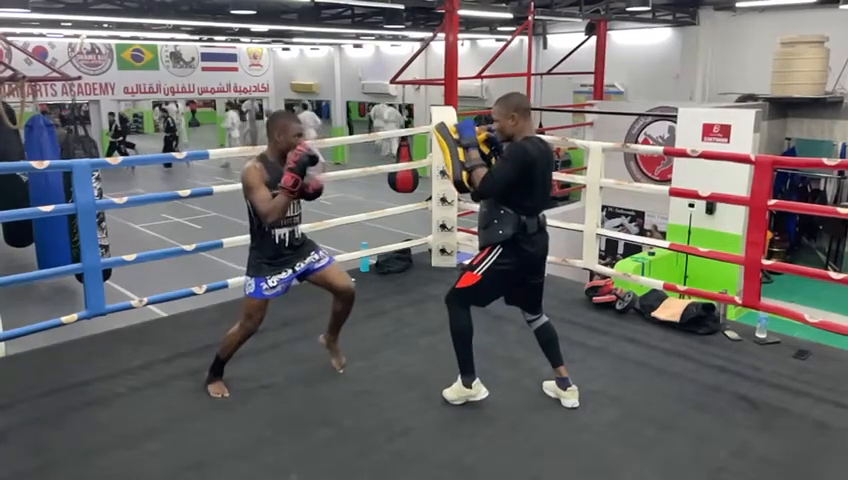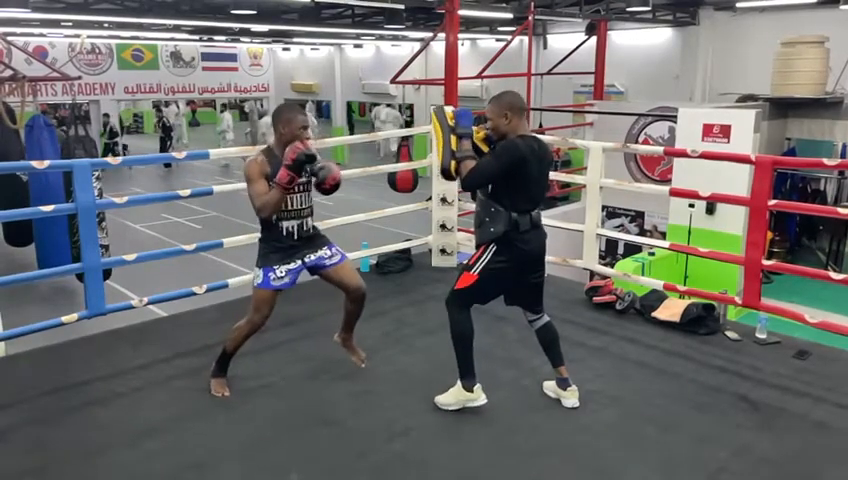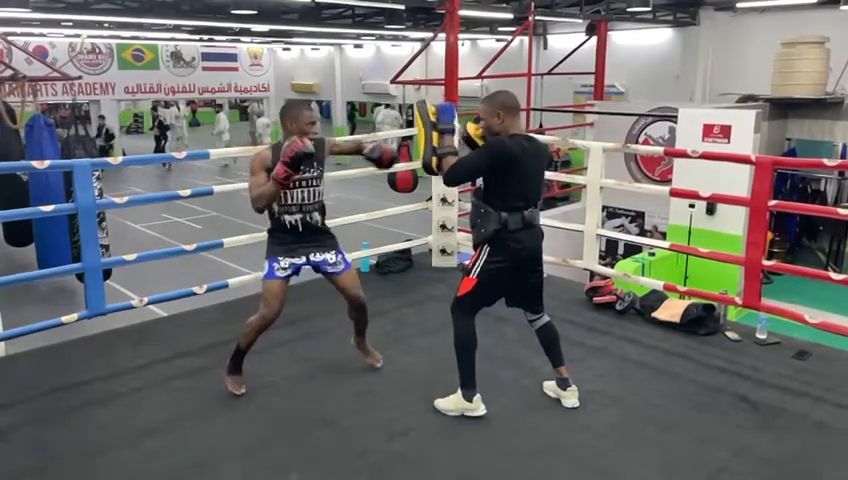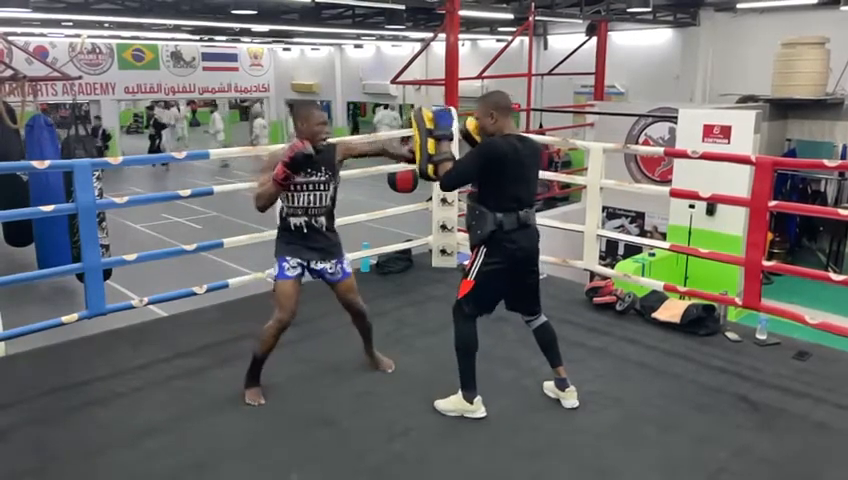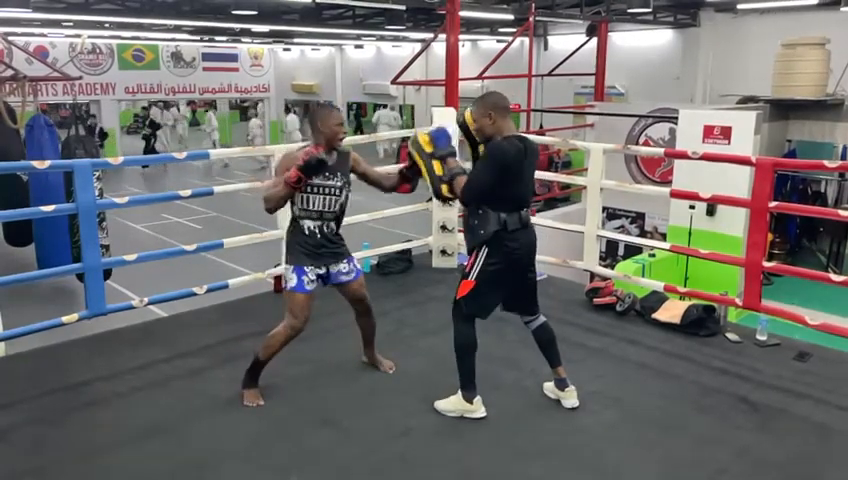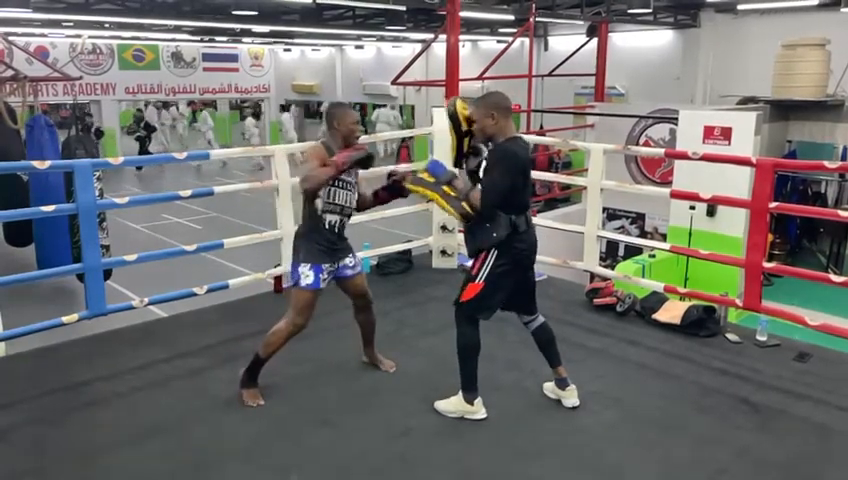
dt=0.5s
person 1, frame 1
left shoulder: (520, 152)
right shoulder: (541, 149)
left elbow: (484, 188)
left wrist: (471, 147)
left hip: (510, 245)
right hip: (533, 241)
left knee: (457, 300)
right knee: (533, 312)
left ankle: (468, 383)
right ankle: (564, 384)
person 1, frame 2
left shoulder: (511, 149)
right shoulder: (540, 149)
left elbow: (470, 180)
left wrist: (465, 138)
right wrist: (490, 145)
left hip: (506, 244)
right hip: (531, 239)
left knee: (457, 302)
right knee: (534, 311)
left ankle: (468, 387)
right ankle: (564, 385)
person 1, frame 3
left shoulder: (499, 148)
right shoulder: (538, 149)
left elbow: (452, 176)
left wrist: (446, 133)
left hip: (502, 243)
right hip: (530, 238)
left knee: (462, 310)
right knee: (535, 311)
left ankle: (469, 397)
right ankle: (565, 384)
person 1, frame 4
left shoulder: (492, 149)
right shoulder: (532, 148)
left elbow: (448, 181)
left wrist: (444, 139)
left hip: (498, 245)
right hip: (526, 238)
left knee: (464, 312)
right knee: (532, 311)
left ankle: (469, 398)
right ankle: (564, 385)
person 1, frame 5
left shoulder: (499, 151)
right shoulder: (526, 147)
left elbow: (468, 194)
left wrist: (447, 155)
right wrist: (478, 146)
left hip: (498, 244)
right hip: (522, 238)
left knee: (463, 313)
right knee: (530, 312)
left ankle: (469, 399)
right ankle: (564, 385)
person 1, frame 6
left shoulder: (507, 154)
right shoulder: (512, 147)
left elbow: (486, 203)
right elbow: (486, 185)
left wrist: (449, 178)
right wrist: (466, 164)
left hip: (502, 247)
right hip: (518, 242)
left knee: (466, 314)
right knee: (528, 311)
left ankle: (470, 400)
right ankle: (564, 385)
person 2, frame 1
left shoulder: (290, 161)
right shoulder: (254, 171)
right elbow: (269, 216)
left wrist: (310, 187)
right wrist: (293, 176)
left hip: (300, 247)
right hip: (267, 259)
left knee: (346, 290)
right knee: (249, 325)
left ankle: (331, 339)
right ankle: (214, 374)
person 2, frame 2
left shoulder: (301, 154)
right shoulder: (258, 164)
left elbow: (322, 172)
right elbow: (264, 210)
left wrist: (327, 173)
right wrist: (289, 172)
left hip: (312, 240)
right hip: (277, 250)
left knee: (357, 289)
right knee: (257, 319)
left ankle: (346, 337)
right ankle: (219, 370)
person 2, frame 3
left shoulder: (321, 147)
right shoulder: (265, 158)
left elbow: (356, 146)
right elbow: (258, 203)
left wrist: (373, 150)
right wrist: (285, 168)
left hip: (321, 239)
right hip: (283, 244)
left knee: (357, 298)
right knee: (268, 314)
left ankle: (361, 342)
right ankle: (234, 366)
person 2, frame 4
left shoulder: (336, 152)
right shoulder: (278, 158)
left elbow: (379, 148)
right elbow: (261, 203)
left wrist: (410, 154)
right wrist: (286, 170)
left hip: (326, 244)
right hip: (291, 246)
left knee: (355, 305)
right knee: (283, 317)
left ankle: (370, 351)
right ankle: (252, 379)
person 2, frame 5
left shoulder: (349, 159)
right shoulder: (294, 159)
left elbow: (386, 184)
right elbow: (270, 204)
left wrist: (409, 173)
right wrist: (299, 174)
left hip: (335, 249)
right hip: (303, 252)
left knee: (363, 303)
right knee: (295, 323)
left ankle: (370, 353)
right ankle: (250, 378)
person 2, frame 6
left shoulder: (350, 158)
right shoulder: (318, 152)
left elbow: (360, 203)
right elbow: (308, 185)
left wrist: (388, 192)
right wrist: (342, 162)
left hip: (339, 245)
right hip: (313, 248)
left knee: (364, 299)
right knee: (297, 320)
left ankle: (370, 353)
right ankle: (249, 377)
